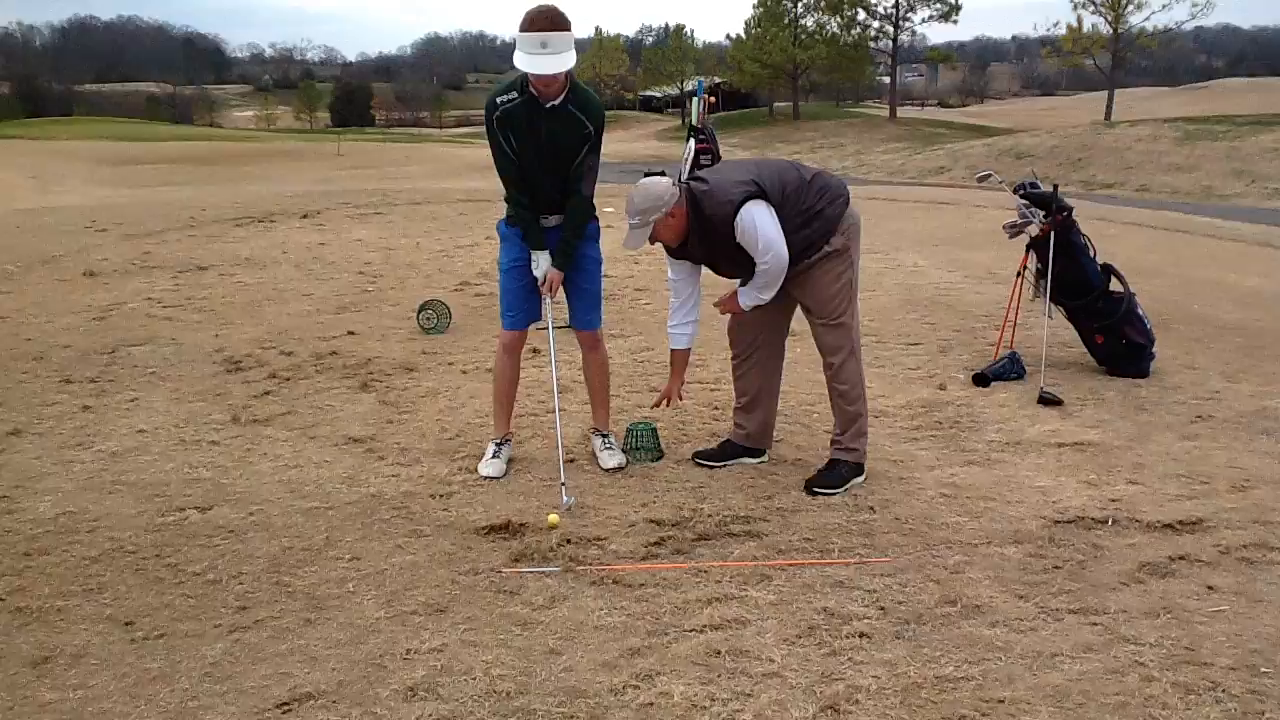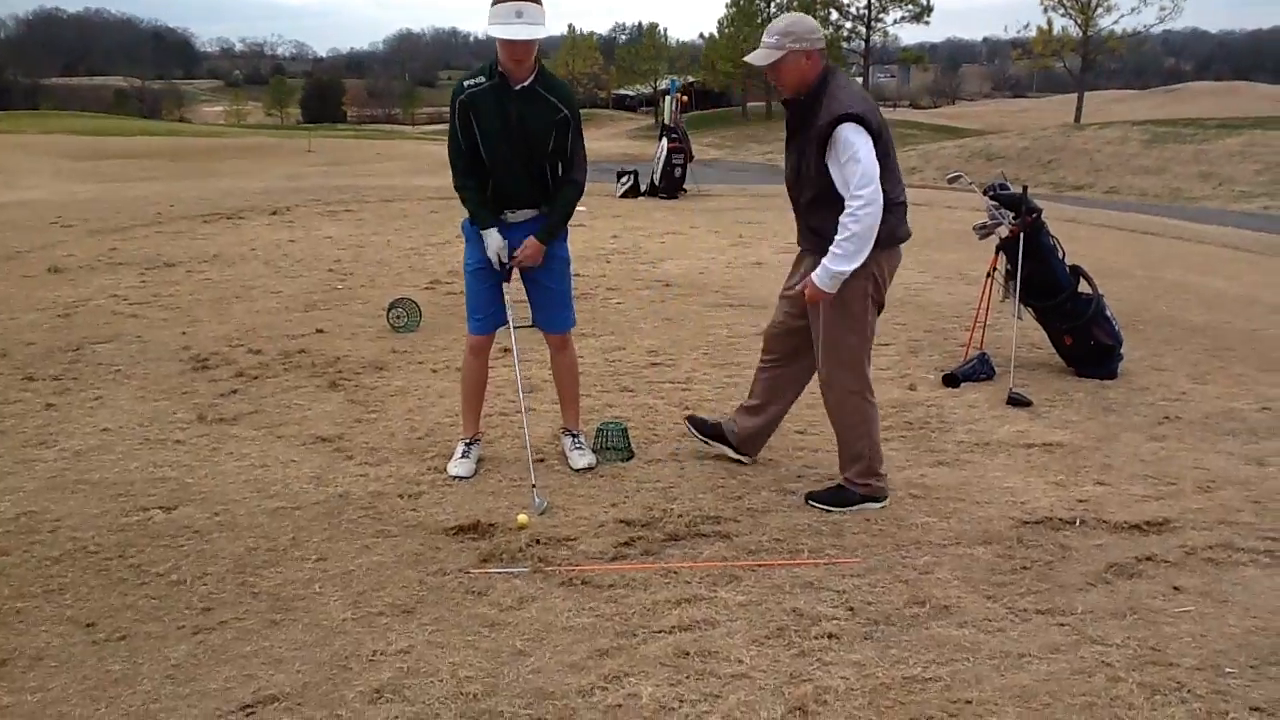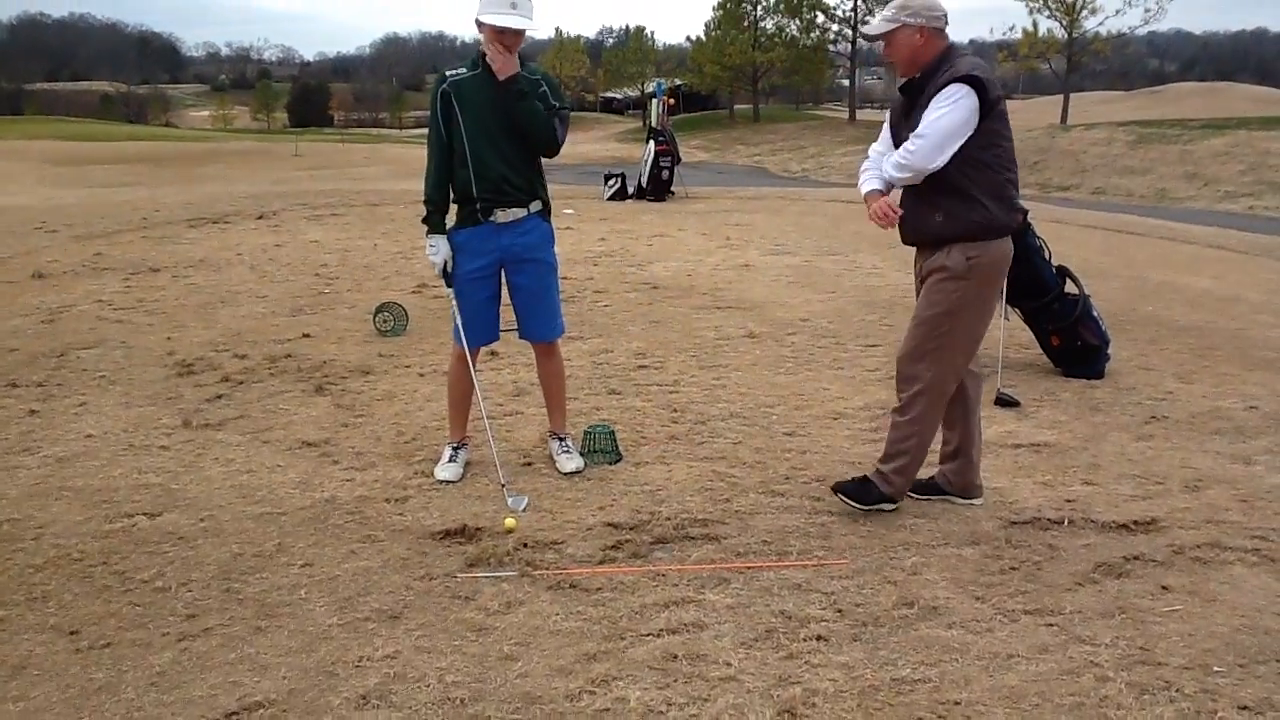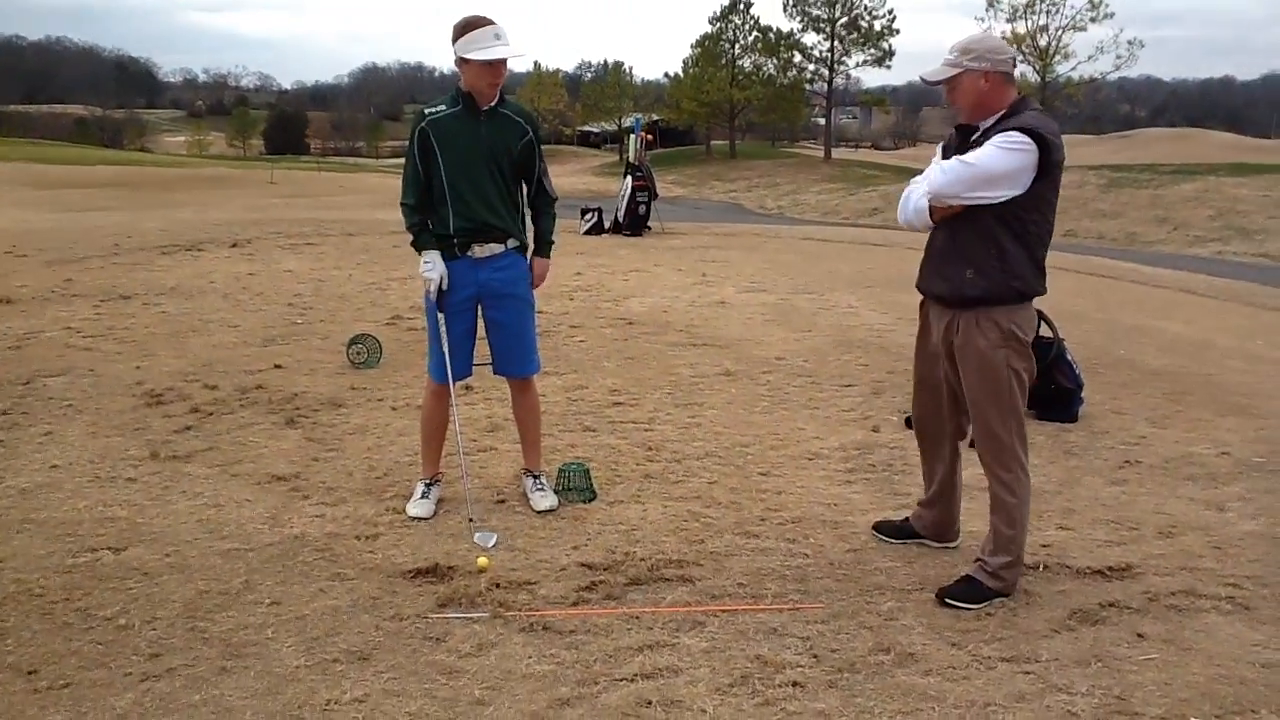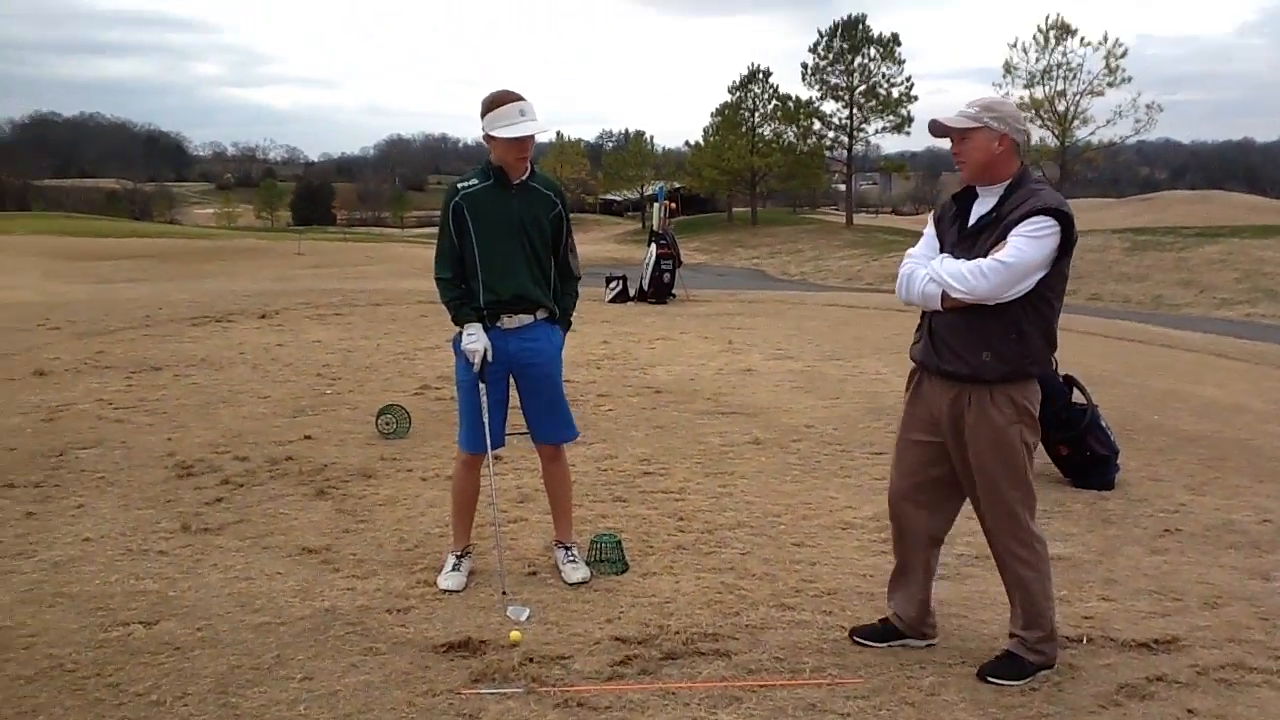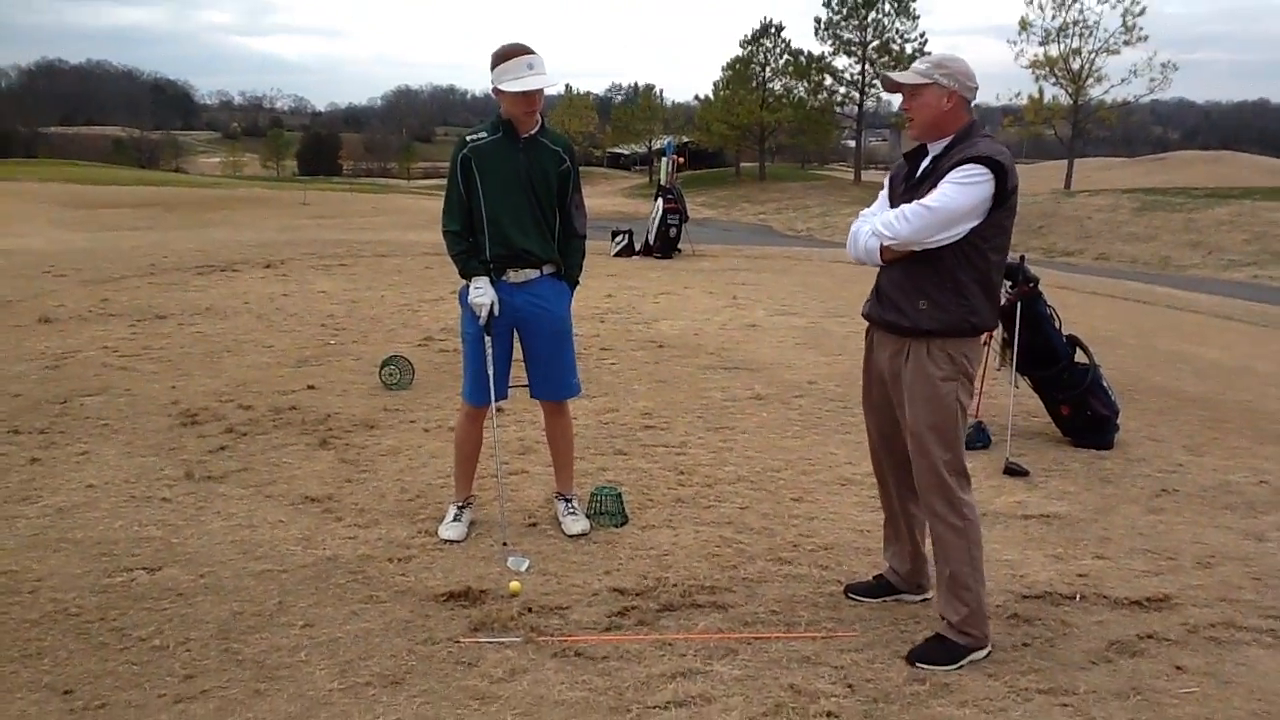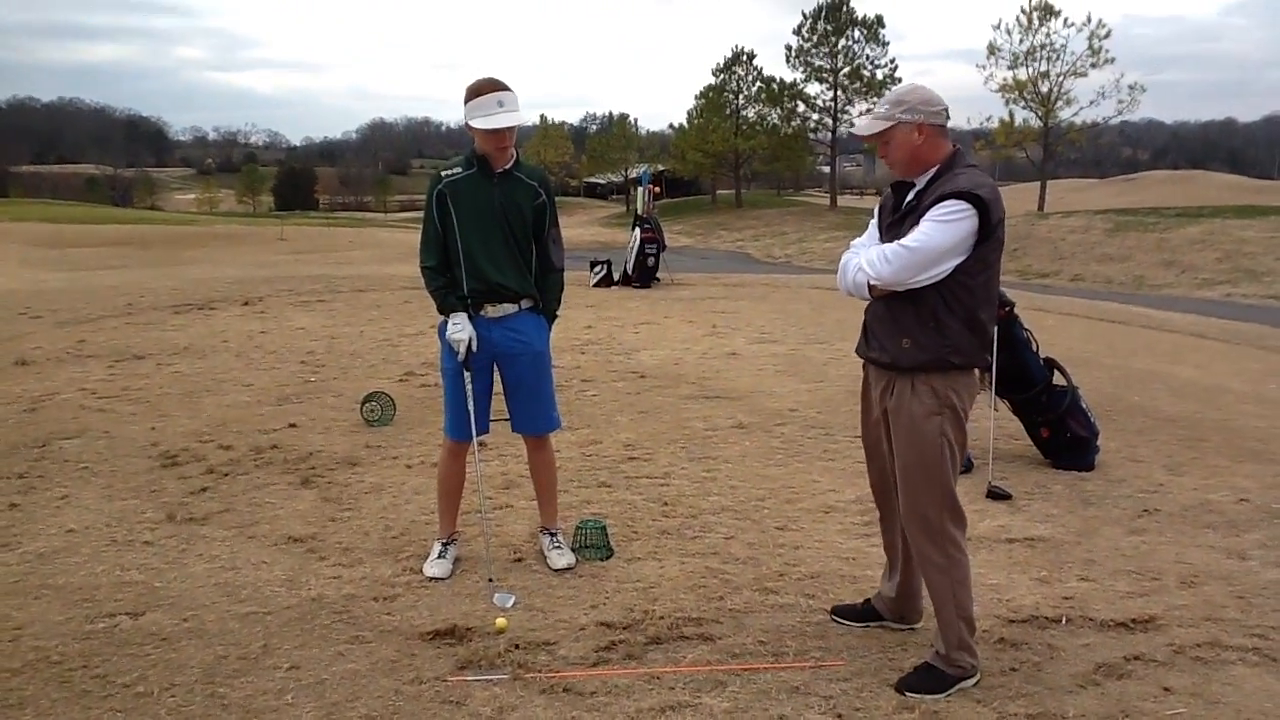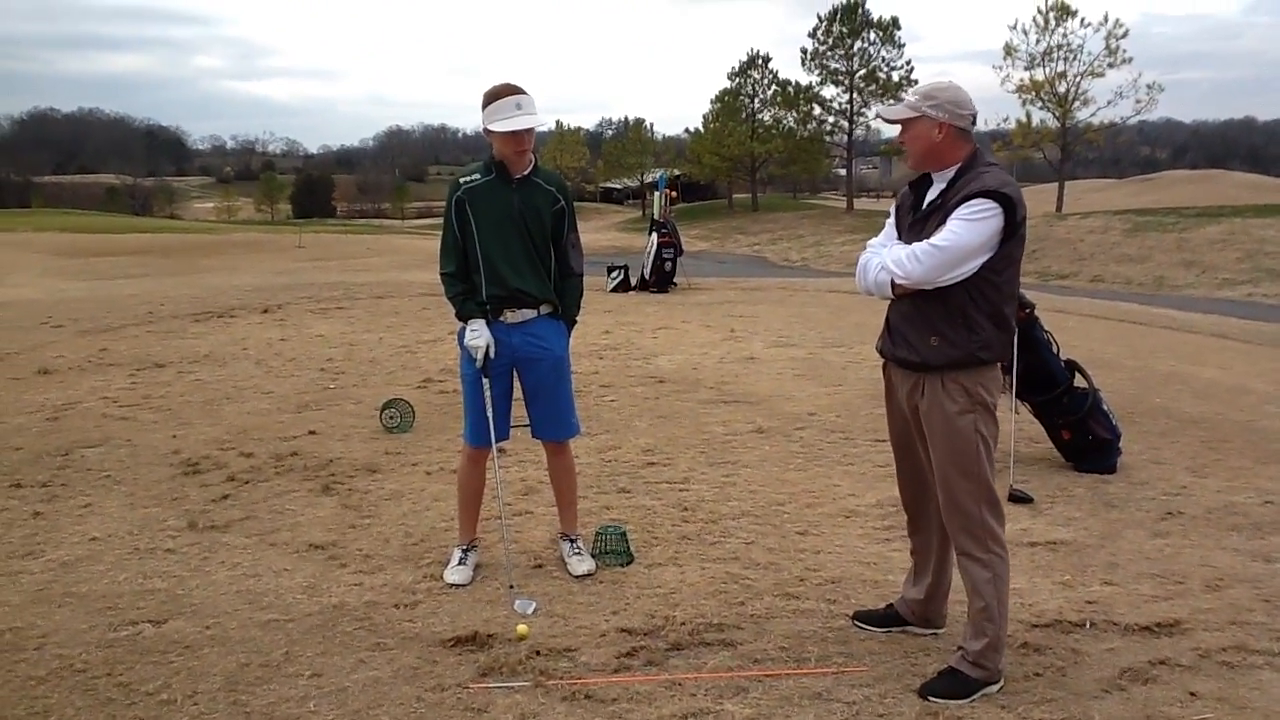
dt=0.7s
person 1, frame 1
left shoulder: (737, 208)
right shoulder: (681, 227)
left elbow: (775, 262)
right elbow: (683, 298)
left wrist: (744, 299)
right wrist: (677, 375)
left hip: (826, 232)
left knee: (836, 345)
right knee: (748, 333)
left ankle: (848, 456)
right ankle: (749, 439)
person 1, frame 2
left shoulder: (843, 117)
right shoulder: (805, 101)
left elbow: (867, 202)
left wrist: (830, 276)
left hip: (858, 254)
right hip: (821, 247)
left knee: (841, 369)
right knee: (784, 338)
left ankle: (865, 483)
right ankle: (743, 433)
person 1, frame 3
left shoulder: (963, 85)
right shoulder: (913, 93)
left elbow: (920, 160)
right elbow: (877, 159)
left wrist: (890, 175)
right wrist: (875, 193)
left hip: (971, 250)
right hip: (939, 247)
left knee: (920, 365)
right knee: (952, 366)
left ankle: (890, 479)
right ankle: (959, 478)
person 1, frame 4
left shoulder: (1027, 139)
right shoulder: (967, 137)
left elbow: (942, 182)
right elbow: (910, 206)
left wrist: (942, 192)
right wrist: (938, 208)
left hip: (993, 317)
right hip: (941, 305)
left knee: (999, 443)
right knee: (934, 422)
left ankle: (1000, 568)
right ankle: (935, 520)
person 1, frame 5
left shoulder: (1043, 214)
right shoulder: (952, 210)
left elbow: (986, 281)
right elbow: (908, 282)
left wrist: (940, 274)
right wrist: (961, 286)
left hip: (998, 393)
right hip: (931, 380)
left knee: (1008, 520)
right knee: (912, 502)
left ankle: (1035, 643)
right ankle: (911, 618)
person 1, frame 6
left shoulder: (982, 165)
right shoulder: (910, 165)
left elbow: (906, 228)
right elbow: (860, 240)
left wrist: (885, 231)
right wrist: (894, 242)
left hip: (940, 344)
right hip: (886, 333)
left knee: (939, 478)
right knee: (893, 464)
left ankle: (967, 628)
right ankle: (905, 572)
person 1, frame 7
left shoulder: (966, 197)
right shoulder: (900, 195)
left elbow: (887, 268)
right elbow: (851, 271)
left wrist: (876, 267)
right wrist: (883, 276)
left hip: (934, 378)
right hip: (883, 365)
left knee: (931, 512)
right knee: (893, 497)
left ankle: (957, 656)
right ankle: (897, 601)
person 1, frame 8
left shoulder: (989, 195)
right shoulder: (915, 194)
left elbow: (918, 265)
right elbow: (869, 271)
left wrist: (896, 261)
right wrist: (908, 273)
left hip: (959, 377)
right hip: (903, 365)
left knee: (969, 511)
right knee: (920, 498)
left ankle: (983, 659)
right ankle: (920, 605)
person 2, frame 1
left shoulder: (588, 109)
right shoulder: (501, 106)
left elbow: (581, 191)
right elbow: (514, 184)
left wrist: (561, 261)
right wrist: (536, 250)
left hip: (576, 231)
right hip: (522, 231)
left knee: (590, 334)
right knee: (511, 337)
left ankle: (602, 432)
right ankle: (500, 438)
person 2, frame 2
left shoulder: (559, 97)
right shoulder: (469, 93)
left elbow: (573, 175)
right elbow: (463, 170)
left wrist: (544, 238)
right wrist: (486, 228)
left hip: (544, 227)
right hip: (487, 229)
left knee: (559, 335)
right knee: (479, 339)
left ankle: (572, 432)
right ankle: (469, 439)
person 2, frame 3
left shoulder: (539, 82)
right shoulder: (452, 85)
left elbow: (551, 144)
right elbow: (439, 161)
left wrist: (514, 84)
right wrist: (435, 229)
left hip: (530, 228)
right hip: (473, 231)
left knee: (546, 340)
right knee: (466, 345)
left ankle: (559, 435)
right ankle: (457, 443)
person 2, frame 4
left shoulder: (520, 122)
right shoulder: (431, 123)
left elbow: (540, 189)
right elbow: (414, 196)
left wrist: (542, 248)
right wrist: (427, 251)
left hip: (508, 263)
right hip: (452, 265)
left knee: (521, 376)
right knee: (440, 380)
left ankle: (533, 473)
right ankle: (429, 479)
person 2, frame 5
left shoulder: (549, 195)
right shoulder: (463, 197)
left elbow: (567, 266)
right elbow: (447, 272)
left wrist: (561, 324)
right wrist: (469, 324)
left hip: (538, 332)
right hip: (483, 335)
left knee: (553, 444)
right knee: (472, 450)
left ankle: (565, 544)
right ankle: (460, 551)
person 2, frame 6
left shoulder: (559, 151)
right shoulder: (472, 150)
left elbow: (573, 225)
right elbow: (455, 225)
left wrist: (566, 283)
right wrist: (477, 278)
left hip: (545, 288)
right hip: (488, 289)
left knee: (556, 400)
right knee: (475, 403)
left ankle: (565, 497)
right ankle: (461, 502)
person 2, frame 7
left shoulder: (535, 184)
right shoulder: (447, 185)
left elbow: (551, 259)
right elbow: (432, 260)
left wrist: (543, 318)
right wrist: (453, 313)
left hip: (523, 322)
right hip: (466, 323)
left knee: (538, 433)
right knee: (457, 438)
left ankle: (550, 531)
right ankle: (445, 539)
person 2, frame 8
left shoulder: (553, 190)
right shoulder: (466, 190)
left elbow: (570, 265)
right elbow: (452, 266)
left wrist: (563, 323)
right wrist: (471, 320)
left hip: (543, 328)
right hip: (486, 330)
left knee: (558, 440)
right knee: (476, 444)
left ankle: (570, 537)
right ankle: (466, 546)
